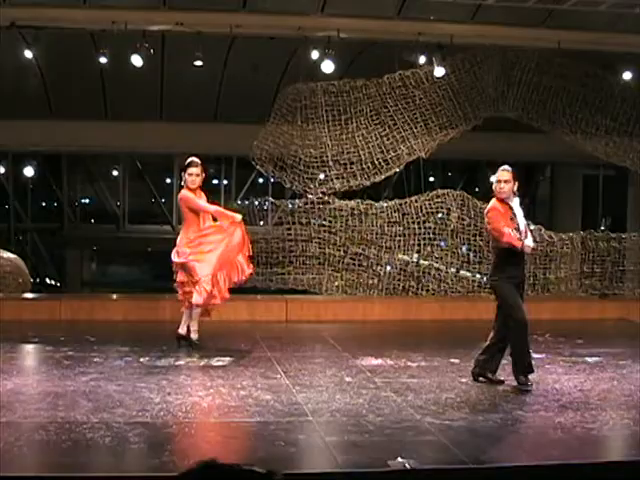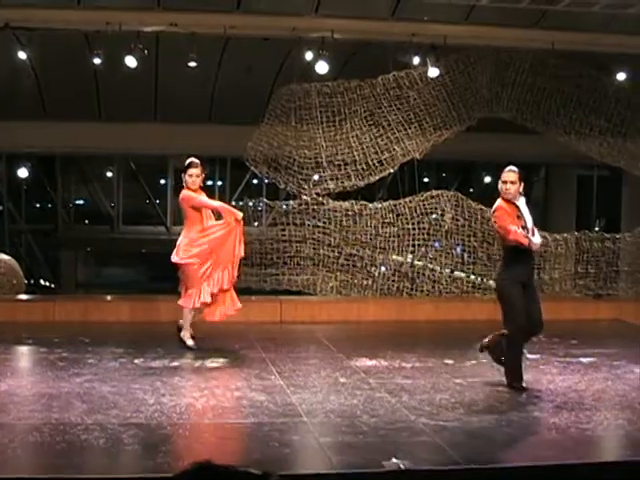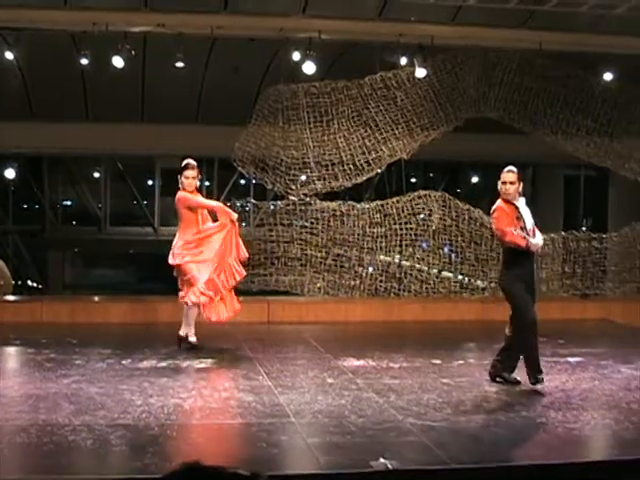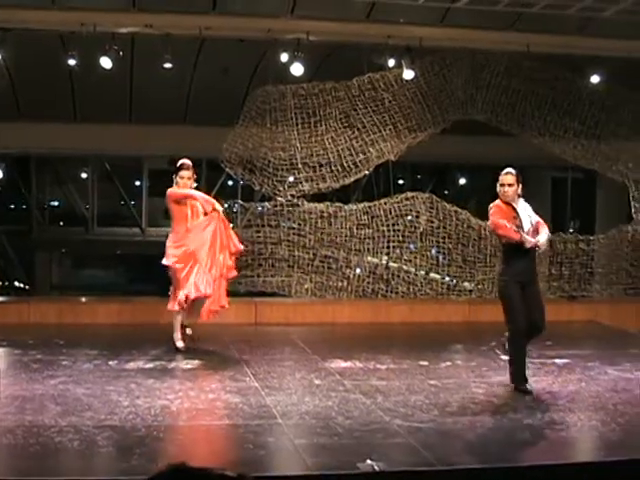
dt=0.3s
person 1, frame 1
left shoulder: (515, 206)
right shoulder: (494, 208)
left elbow: (524, 231)
right elbow: (502, 235)
left wrist: (529, 241)
right wrist: (522, 245)
left hip: (517, 274)
right hip: (502, 276)
left knee: (504, 325)
right knee: (519, 320)
left ankle: (483, 368)
right ankle: (521, 371)
person 1, frame 2
left shoulder: (522, 205)
right shoulder: (501, 207)
left elbow: (531, 230)
right elbow: (509, 233)
left wrist: (536, 238)
right wrist: (529, 242)
left hip: (526, 274)
right hip: (510, 275)
left knee: (535, 324)
right knee: (517, 325)
left ankle: (495, 343)
right ankle: (513, 376)
person 1, frame 3
left shoulder: (522, 206)
right shoulder: (500, 208)
left elbow: (533, 232)
right elbow: (506, 235)
left wrist: (538, 240)
right wrist: (529, 243)
left hip: (527, 274)
right hip: (512, 276)
left knee: (519, 325)
right knee: (528, 321)
left ankle: (500, 368)
right ankle: (534, 372)
person 1, frame 4
left shoulder: (525, 207)
right shoulder: (497, 207)
left elbow: (540, 225)
right elbow: (499, 227)
left wrist: (542, 237)
right wrist: (524, 239)
left hip: (529, 274)
right hip: (510, 275)
left knee: (537, 323)
right knee: (518, 326)
left ankle: (514, 344)
right ankle: (518, 379)
person 2, frame 1
left shoulder: (200, 194)
right shoulder: (184, 195)
left elbow: (207, 219)
right elbow: (209, 209)
left wrist: (229, 222)
right wrist: (233, 216)
left hip: (202, 246)
right hip: (189, 246)
left knee: (192, 291)
right knee: (203, 285)
left ankle: (182, 330)
right ankle: (193, 328)
person 2, frame 2
left shoulder: (201, 195)
right shoulder: (186, 195)
left elbow: (208, 219)
right elbow: (213, 204)
left wrist: (230, 220)
right wrist: (235, 213)
left hip: (205, 247)
right hip: (190, 247)
left knee: (210, 288)
right knee: (196, 289)
left ankle: (186, 324)
right ankle: (186, 332)
person 2, frame 3
left shoulder: (197, 197)
right shoulder: (181, 197)
left elbow: (205, 223)
right elbow: (210, 204)
left wrist: (226, 222)
right wrist: (230, 214)
left hip: (200, 249)
right hip: (185, 249)
left knee: (192, 291)
right knee: (197, 288)
left ankle: (183, 333)
right ankle: (190, 333)
person 2, frame 4
left shoulder: (195, 199)
right shoulder: (171, 193)
left elbow: (203, 220)
right elbow: (189, 193)
left wrist: (214, 212)
right wrist: (213, 203)
left hip: (198, 248)
right hip: (178, 248)
left knee: (204, 287)
right knee: (183, 290)
left ankle: (183, 323)
right ankle: (177, 335)
